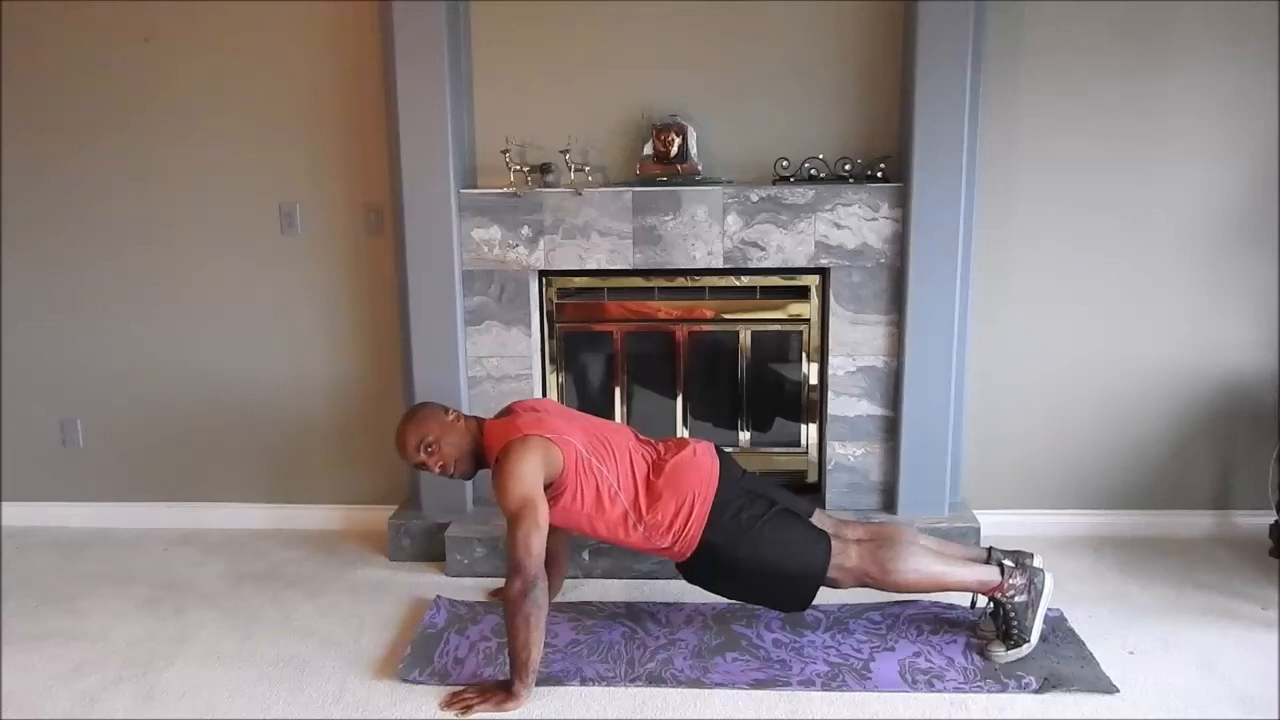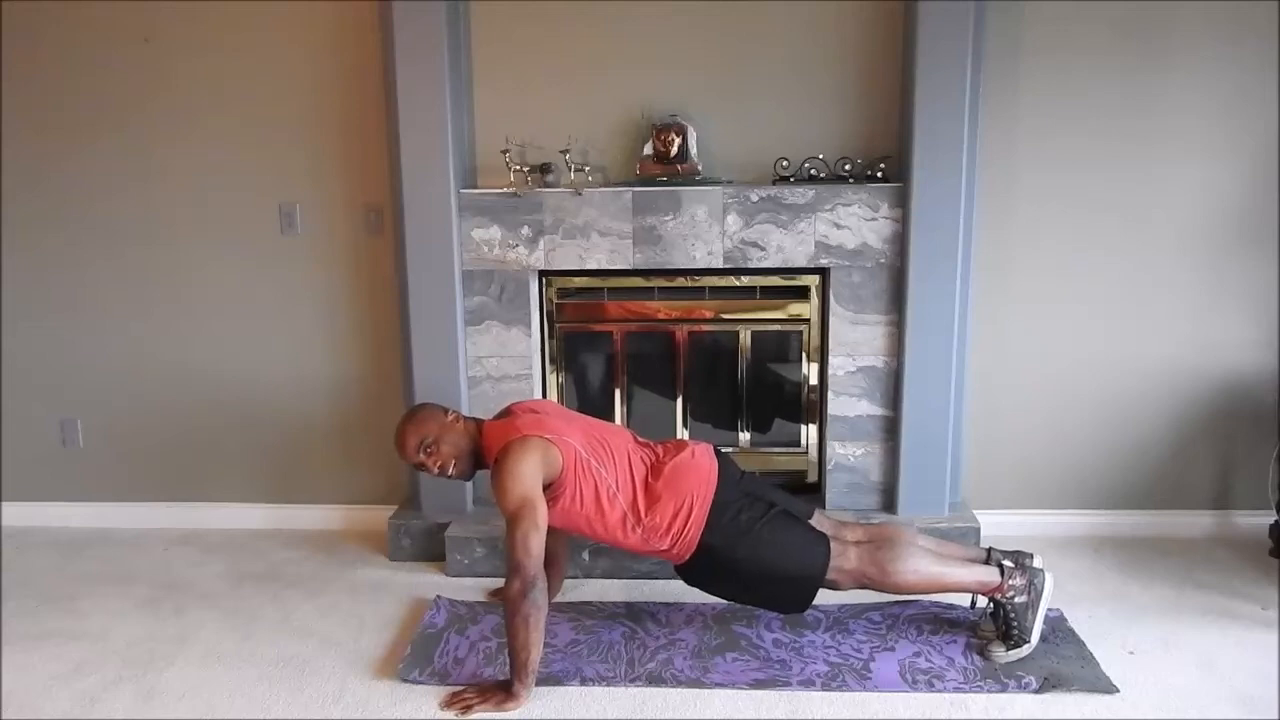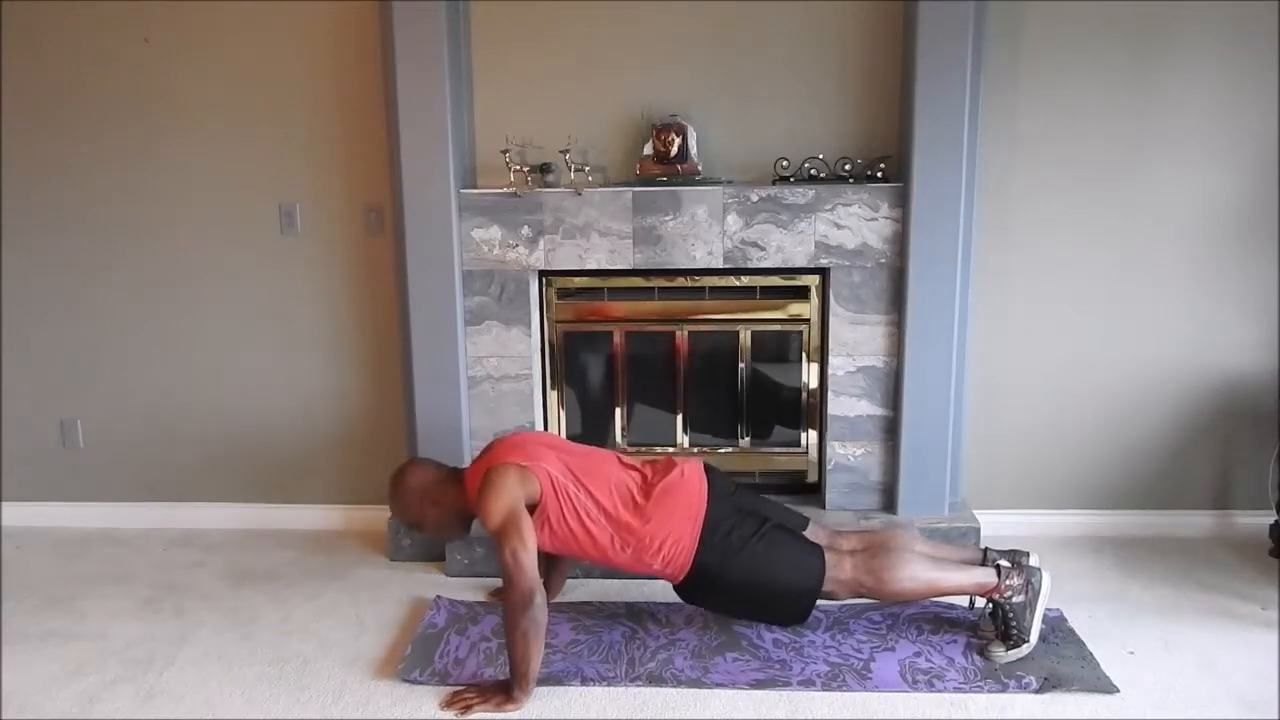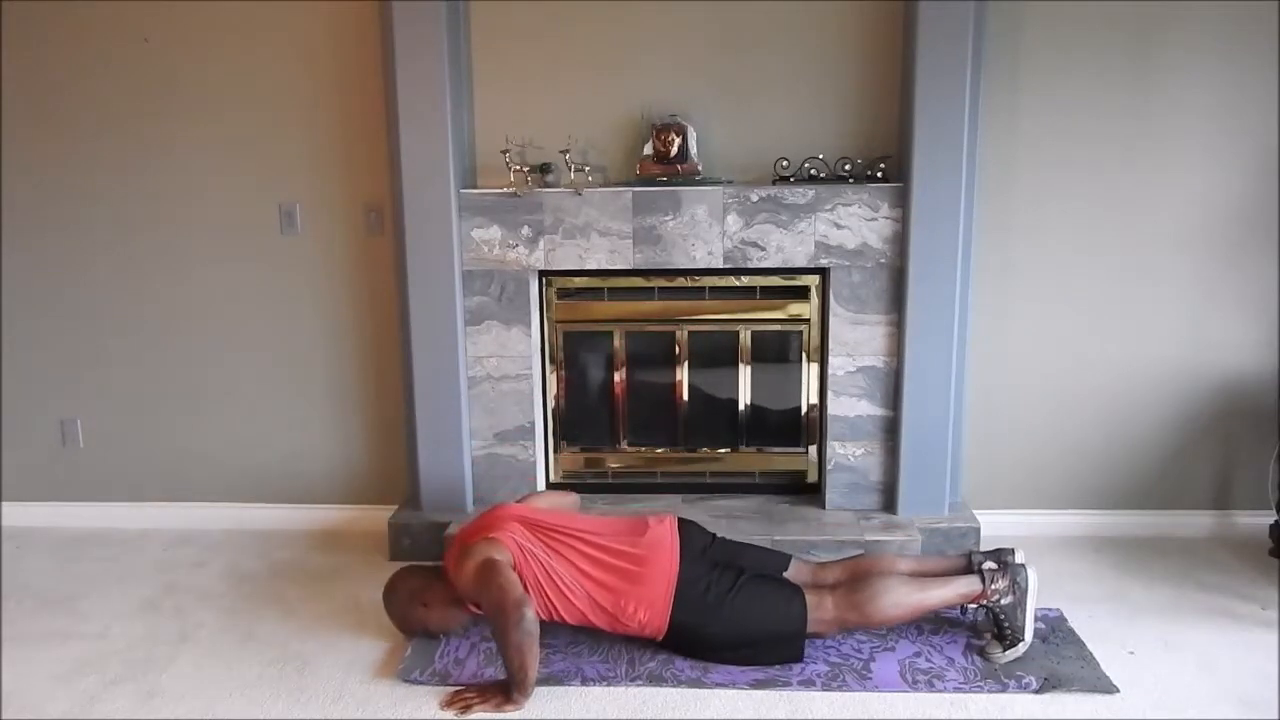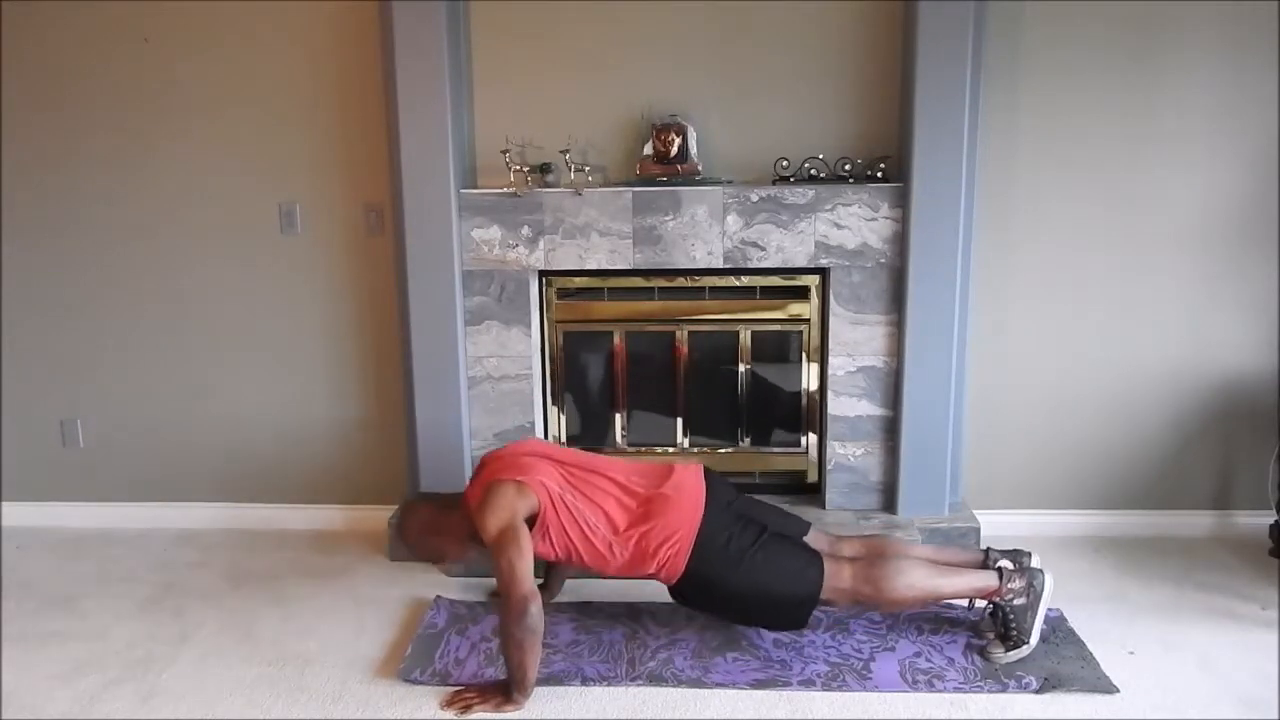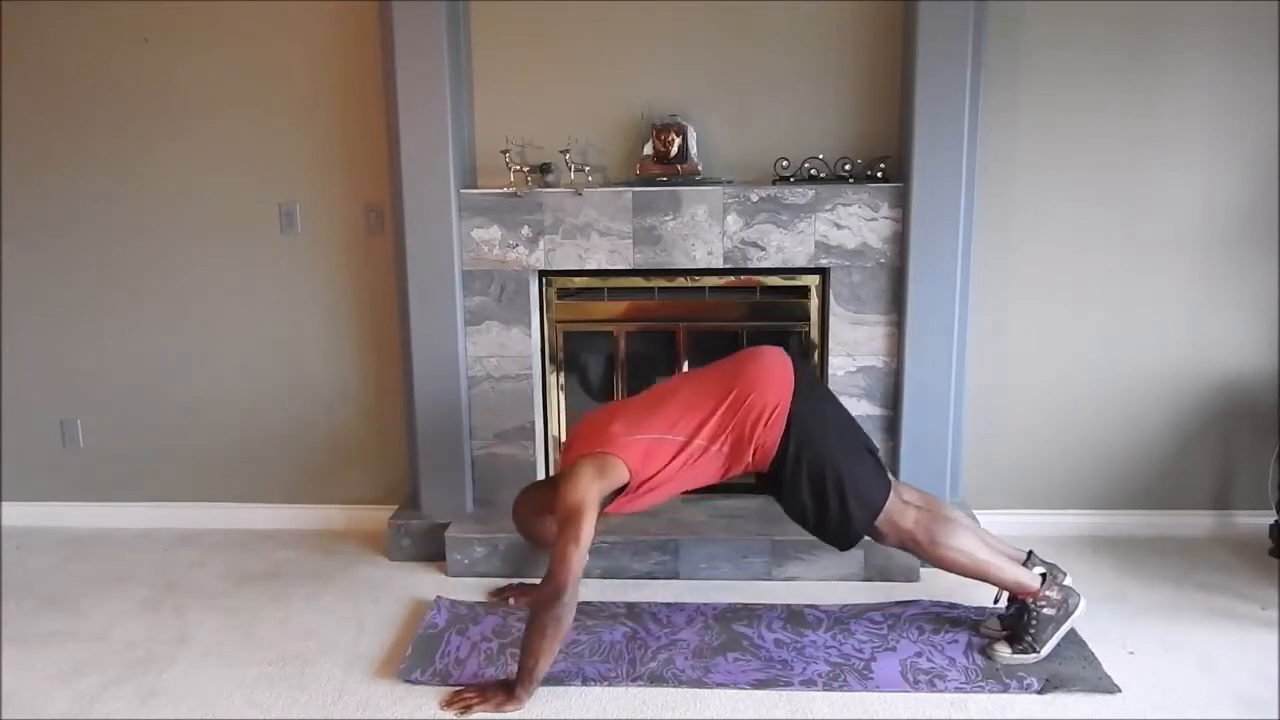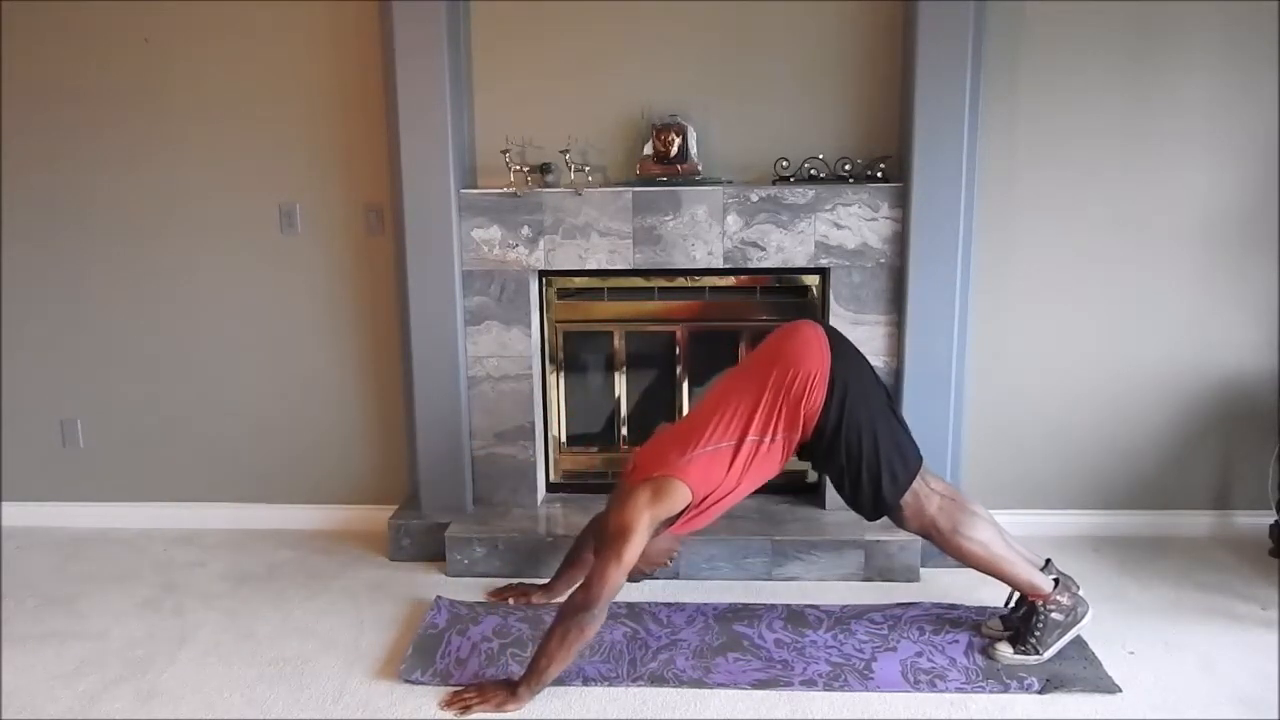
dt=0.7s
person 1, frame 1
left shoulder: (514, 462)
right shoulder: (517, 421)
left elbow: (525, 580)
right elbow: (556, 518)
right wrist: (539, 593)
left hip: (698, 517)
right hip: (699, 472)
left knee: (853, 564)
right knee: (845, 536)
left ankle: (1010, 580)
right ankle: (999, 561)
person 1, frame 2
left shoulder: (513, 464)
right shoulder: (518, 420)
left elbow: (525, 582)
right elbow: (557, 517)
right wrist: (540, 594)
left hip: (697, 518)
right hip: (697, 476)
left knee: (850, 567)
right knee: (845, 537)
left ankle: (1010, 584)
right ankle: (999, 561)
person 1, frame 3
left shoulder: (493, 492)
right shoulder: (502, 455)
left elbow: (525, 594)
right wrist: (538, 592)
left hip: (694, 541)
right hip: (691, 492)
left knee: (848, 576)
right knee: (841, 546)
left ankle: (1006, 585)
right ankle: (997, 562)
person 1, frame 4
left shoulder: (468, 567)
right shoulder: (492, 527)
left elbow: (516, 610)
right elbow: (566, 498)
left hip: (676, 602)
right hip: (669, 543)
left knee: (831, 613)
right knee: (820, 576)
left ankle: (993, 585)
right ankle: (982, 565)
person 1, frame 5
left shoulder: (492, 508)
right shoulder: (504, 470)
left elbow: (520, 605)
right wrist: (548, 588)
left hip: (687, 545)
right hip: (690, 494)
left knee: (847, 584)
right knee: (840, 550)
left ankle: (1008, 587)
right ankle: (998, 563)
person 1, frame 6
left shoulder: (581, 484)
right shoulder: (585, 456)
left elbow: (561, 597)
right wrist: (546, 585)
left hip: (773, 408)
right hip: (775, 382)
left knee: (892, 520)
right knee: (893, 502)
left ankle: (1046, 594)
right ankle: (1032, 573)
person 1, frame 7
left shoulder: (643, 508)
right shoulder: (638, 486)
left elbow: (590, 605)
right elbow: (595, 533)
right wrist: (547, 589)
left hip: (817, 379)
right hip: (809, 361)
left knee: (918, 507)
right knee: (919, 494)
left ankle: (1055, 597)
right ankle: (1040, 583)
